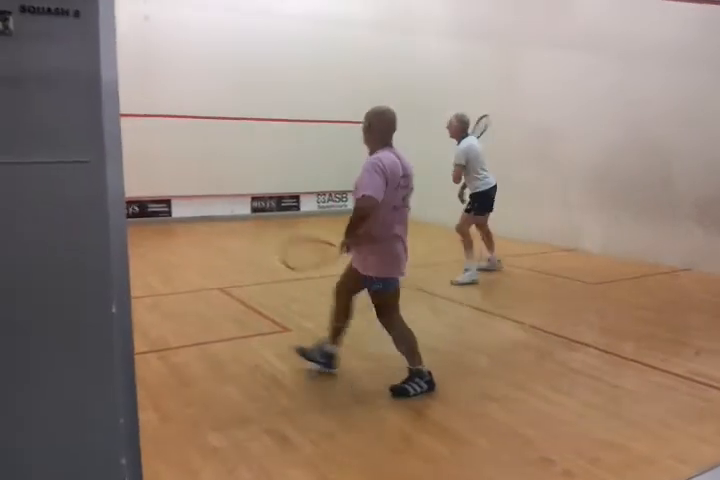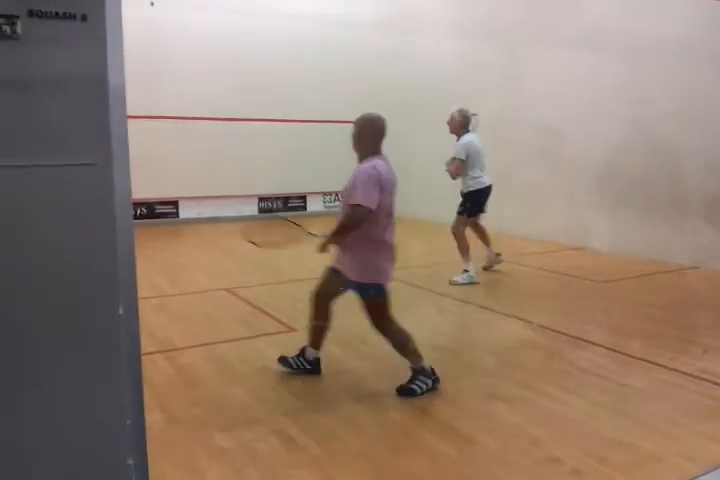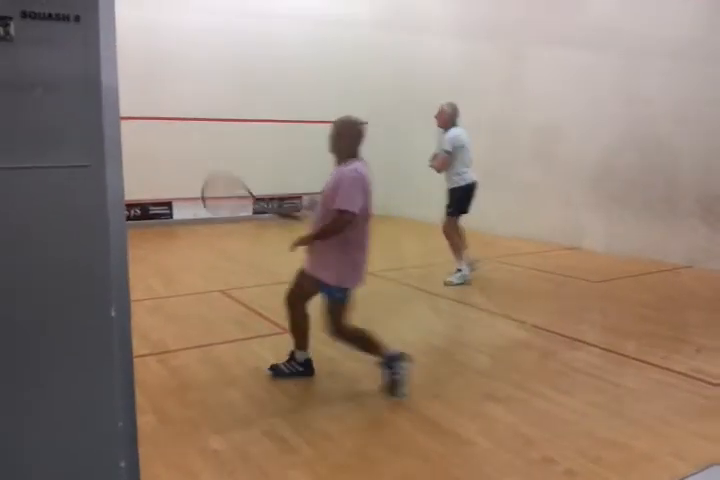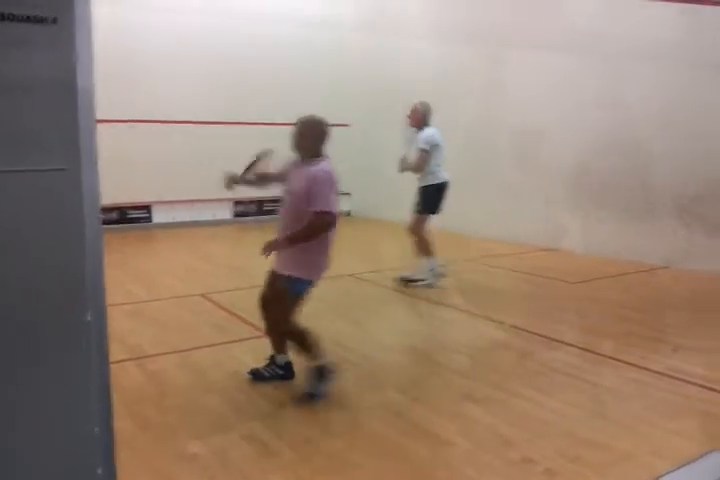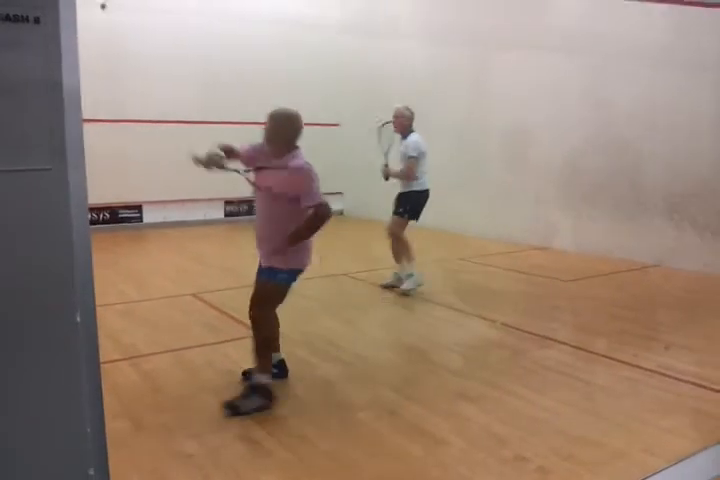
dt=0.1s
person 1, frame 1
left shoulder: (376, 164)
right shoulder: (401, 163)
left elbow: (366, 207)
left wrist: (349, 234)
left hip: (381, 255)
right hip: (375, 250)
left knee: (388, 315)
right knee: (343, 293)
left ankle: (421, 374)
right ankle: (327, 352)
person 1, frame 2
left shoulder: (368, 172)
right shoulder: (382, 168)
left elbow: (359, 214)
left wrist: (333, 237)
right wrist: (339, 238)
left hip: (367, 259)
right hip: (353, 256)
left knee: (382, 321)
right knee: (321, 297)
left ankle: (424, 373)
right ankle: (310, 358)
person 1, frame 3
left shoulder: (350, 175)
right shoulder: (348, 172)
left elbow: (344, 219)
left wrist: (309, 238)
left hip: (341, 262)
right hip: (324, 257)
left knee: (340, 328)
right knee: (294, 301)
left ankle: (392, 359)
right ankle: (301, 360)
person 1, frame 4
left shoulder: (321, 175)
right shoulder: (300, 166)
left elbow: (326, 219)
right elbow: (273, 177)
left wrist: (287, 241)
right wrist: (242, 180)
left hip: (303, 260)
right hip: (289, 256)
left knee: (281, 320)
right knee: (268, 303)
left ankle: (320, 366)
right ankle: (281, 363)
person 1, frame 5
left shoulder: (301, 168)
right shoulder: (266, 153)
left elbow: (322, 213)
right elbow: (236, 152)
left wrist: (286, 243)
right wrist: (226, 151)
left hip: (286, 256)
right hip: (271, 252)
left knee: (260, 313)
right knee: (263, 309)
left ankle: (260, 386)
right ankle: (274, 363)
person 2, frame 1
left shoulder: (462, 148)
right shoulder: (471, 141)
left elbow: (456, 179)
left wrist: (456, 173)
right wrist: (463, 187)
left hip: (482, 191)
right hip: (486, 187)
left knee: (462, 227)
right knee: (481, 224)
left ankle: (470, 271)
right ankle: (493, 260)
person 2, frame 2
left shoulder: (462, 143)
right shoulder: (471, 138)
left elbow: (455, 174)
left wrist: (448, 166)
left hip: (475, 190)
right hip: (481, 187)
left knee: (457, 229)
right knee: (473, 224)
left ankle: (469, 272)
right ankle: (492, 255)
person 2, frame 3
left shoulder: (450, 136)
right shoulder: (458, 133)
left elbow: (441, 167)
left wrist: (433, 161)
left hip: (461, 186)
right hip: (462, 184)
left knee: (448, 229)
right knee: (453, 226)
left ankle: (463, 271)
right ankle: (466, 260)
person 2, frame 4
left shoulder: (426, 135)
right shoulder: (430, 133)
left elbow: (418, 166)
left wrist: (405, 165)
left hip: (433, 185)
right hip: (433, 184)
left knee: (415, 227)
right knee: (417, 227)
left ankle: (433, 269)
right ankle: (422, 270)
person 2, frame 5
left shoulder: (412, 142)
right shoulder: (407, 140)
left elbow: (410, 174)
left wrist: (390, 173)
left hip: (416, 192)
right hip: (408, 191)
left knee: (396, 231)
right knee: (393, 232)
left ankle: (413, 274)
right ankle: (400, 274)
